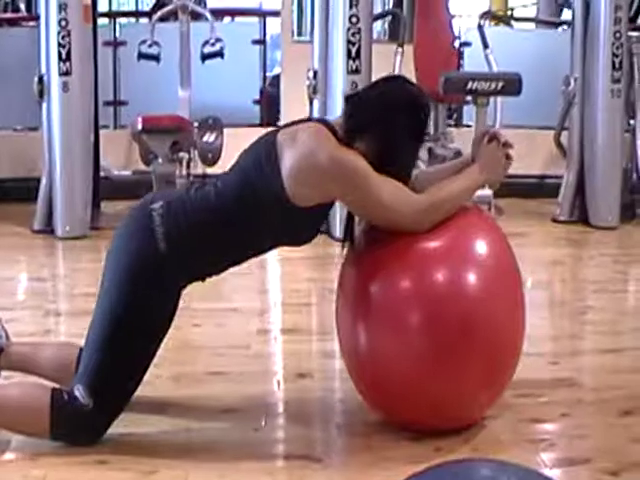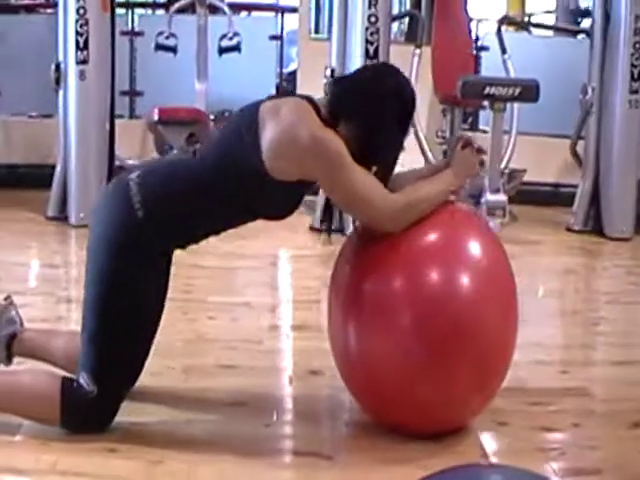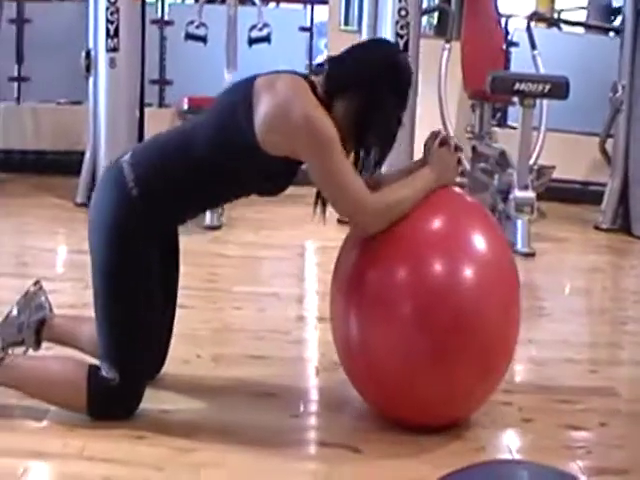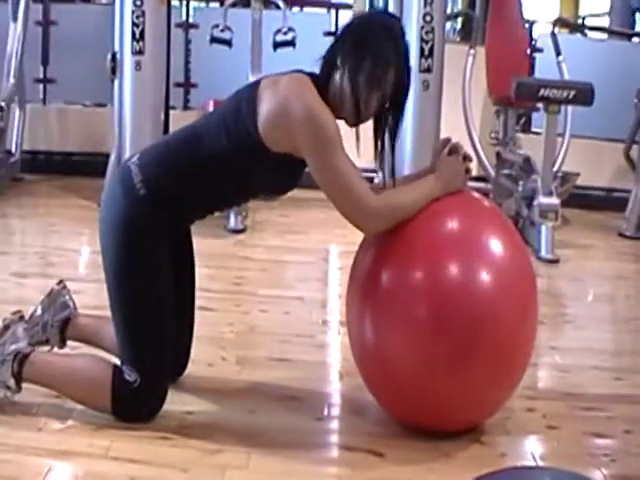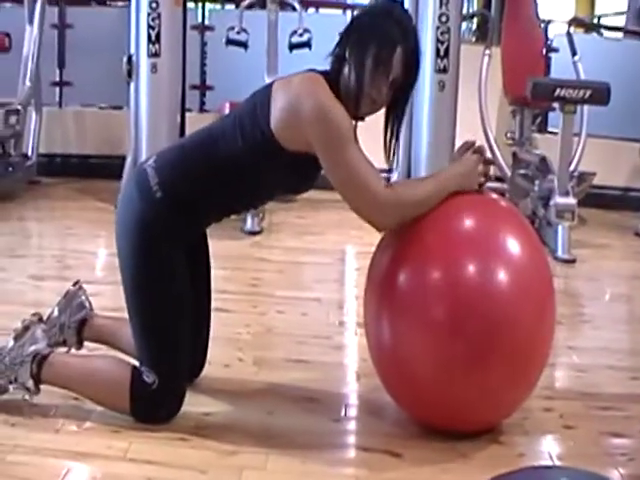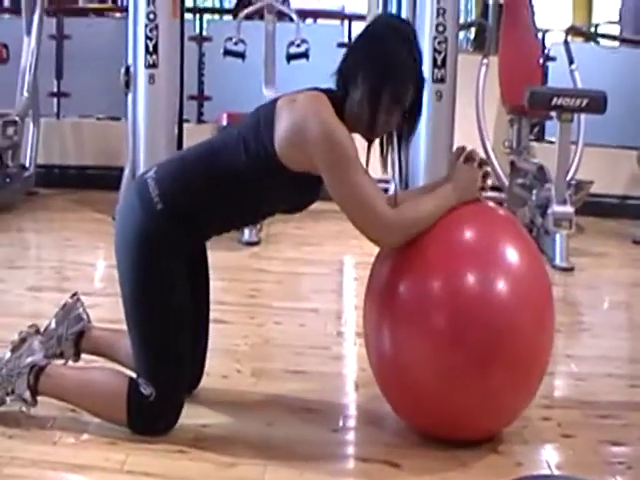
dt=0.4s
person 1, frame 1
left shoulder: (322, 138)
right shoulder: (329, 160)
left elbow: (397, 189)
right elbow: (415, 214)
left wrist: (466, 163)
right wrist: (480, 173)
left hip: (158, 237)
right hip: (154, 253)
left knee: (105, 370)
right knee: (84, 418)
person 1, frame 2
left shoulder: (306, 118)
right shoulder: (310, 137)
left elbow: (374, 189)
right elbow: (388, 215)
left wrist: (440, 168)
right wrist: (454, 177)
left hip: (143, 216)
right hip: (133, 227)
left knee: (116, 368)
right knee: (93, 407)
person 1, frame 3
left shoulder: (303, 96)
right shoulder: (303, 113)
left elbow: (351, 192)
right elbow: (367, 217)
left wrist: (420, 167)
right wrist: (432, 176)
left hip: (148, 205)
right hip: (129, 207)
left knee: (144, 361)
right knee: (117, 395)
person 1, frame 4
left shoulder: (310, 99)
right shoulder: (304, 106)
left elbow: (358, 195)
right elbow: (367, 215)
left wrist: (428, 174)
right wrist: (439, 183)
left hip: (162, 210)
right hip: (138, 208)
left knee: (170, 362)
right knee: (140, 398)
left ankle: (62, 320)
person 1, frame 5
left shoulder: (327, 103)
right shoulder: (316, 105)
left elbow: (374, 193)
right elbow: (381, 211)
left wrist: (449, 174)
right wrist: (456, 178)
left hip: (177, 212)
right hip: (154, 211)
left knee: (187, 363)
right knee: (159, 398)
left ankle: (77, 320)
person 1, frame 6
left shoulder: (325, 114)
right shoulder: (320, 126)
left elbow: (376, 206)
right elbow: (386, 230)
left wrist: (445, 184)
right wrist: (456, 191)
left hip: (176, 223)
right hip: (154, 224)
left knee: (184, 374)
right knee: (156, 409)
left ankle: (75, 333)
